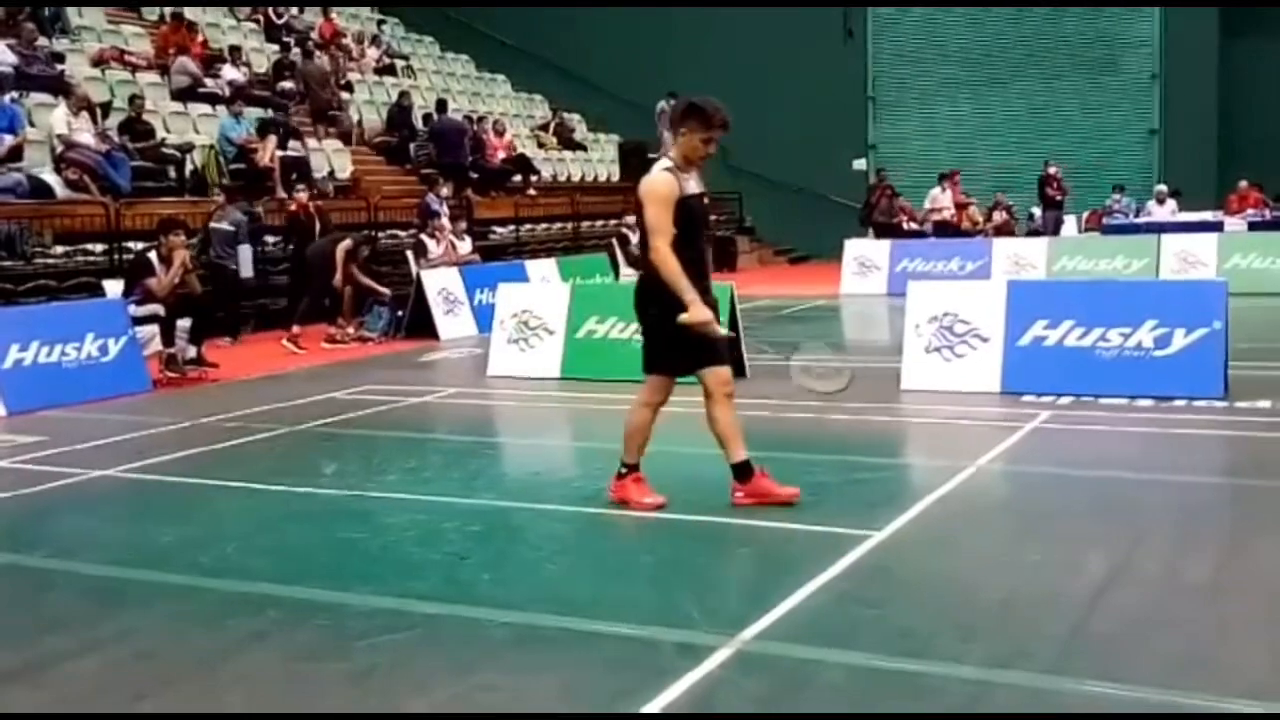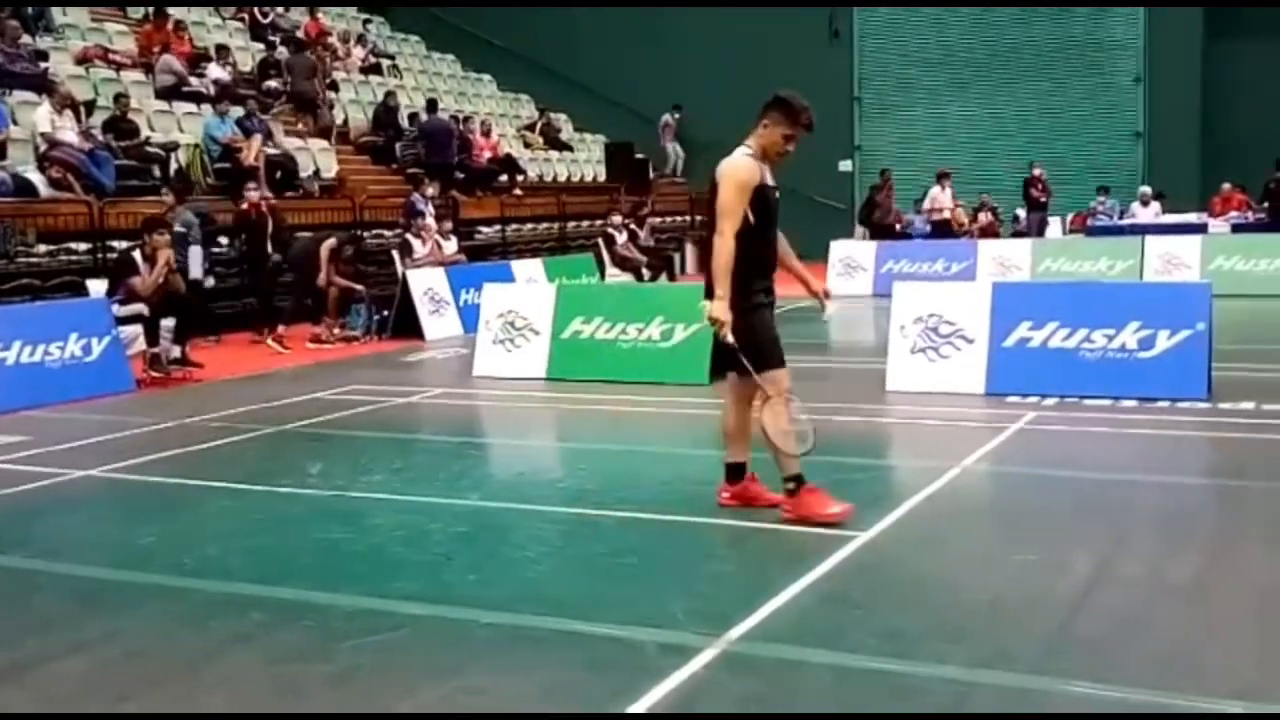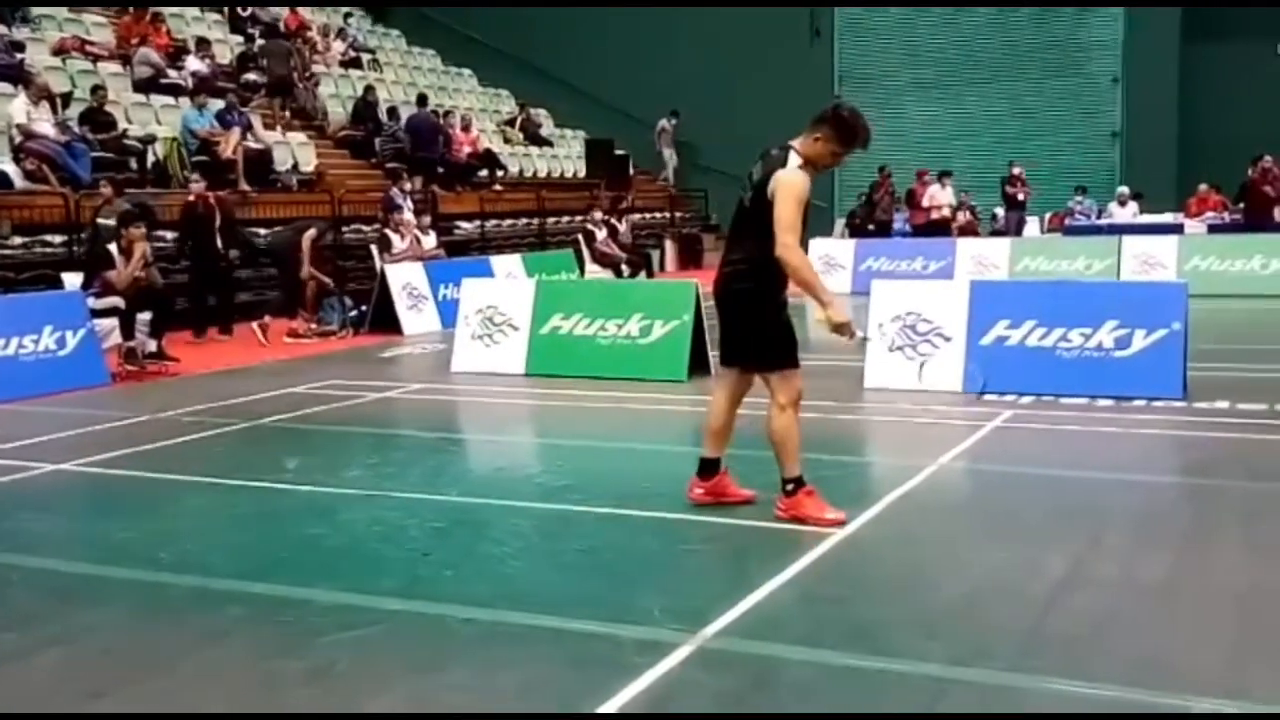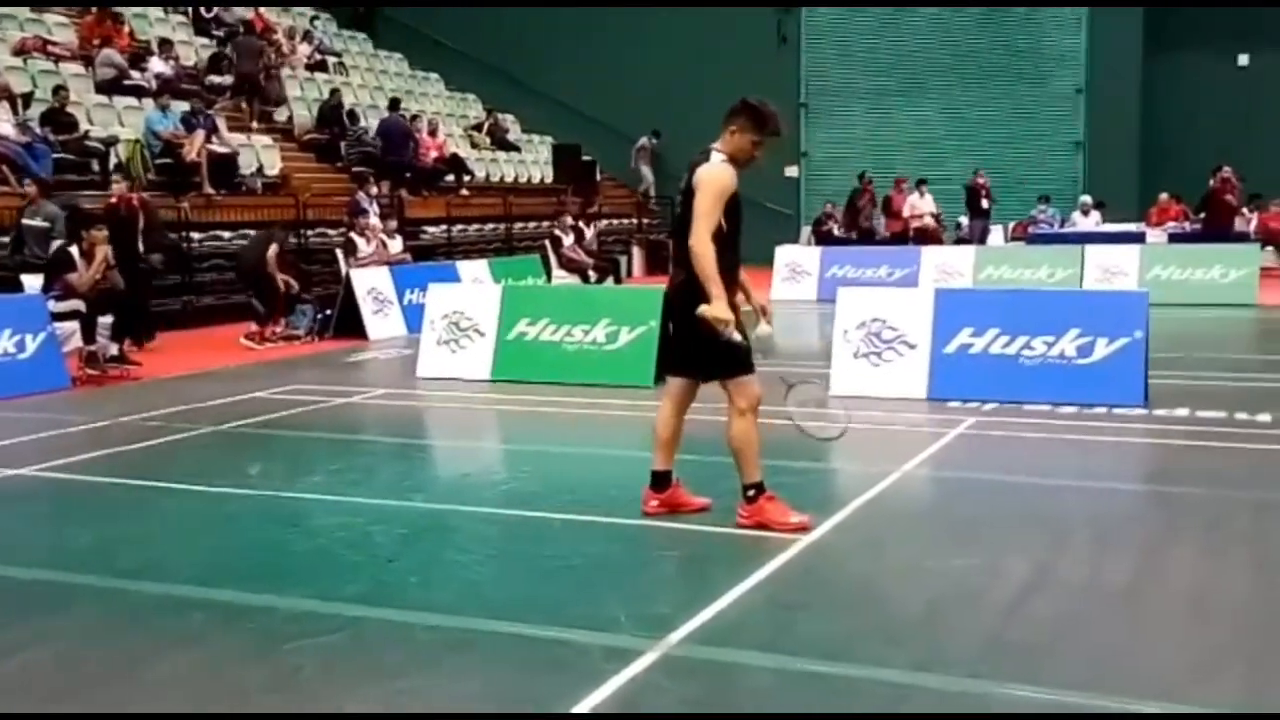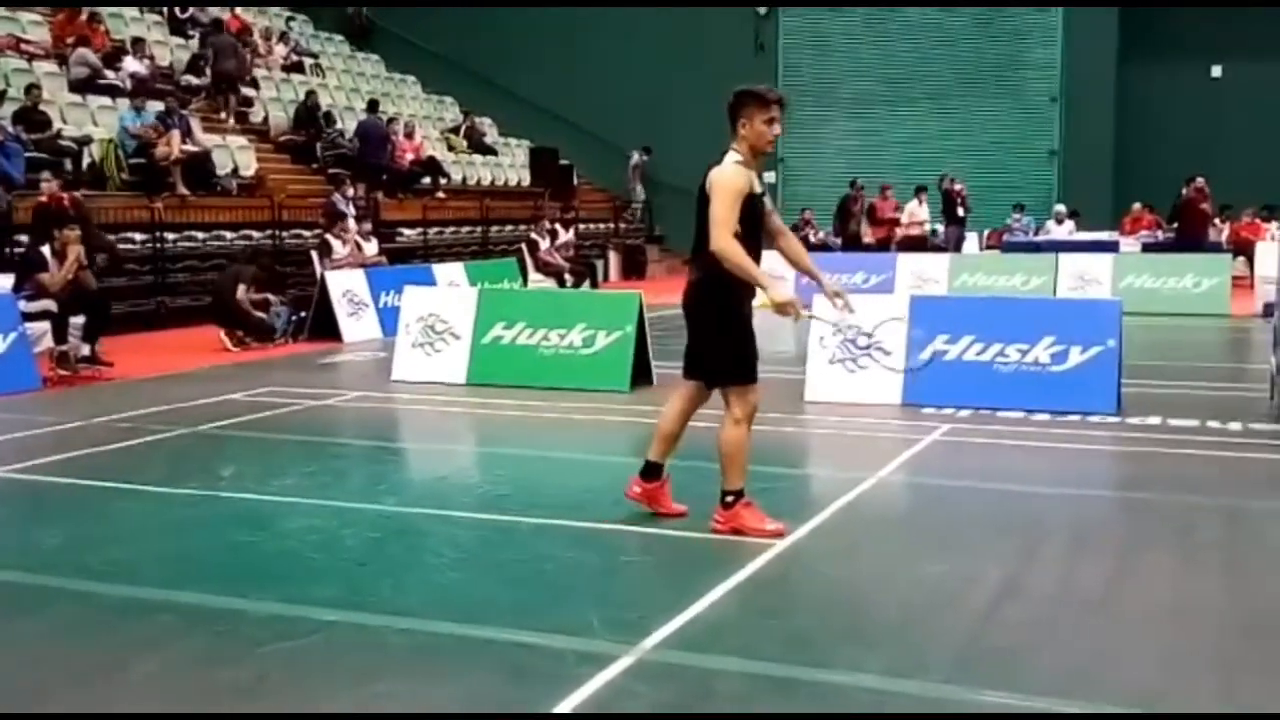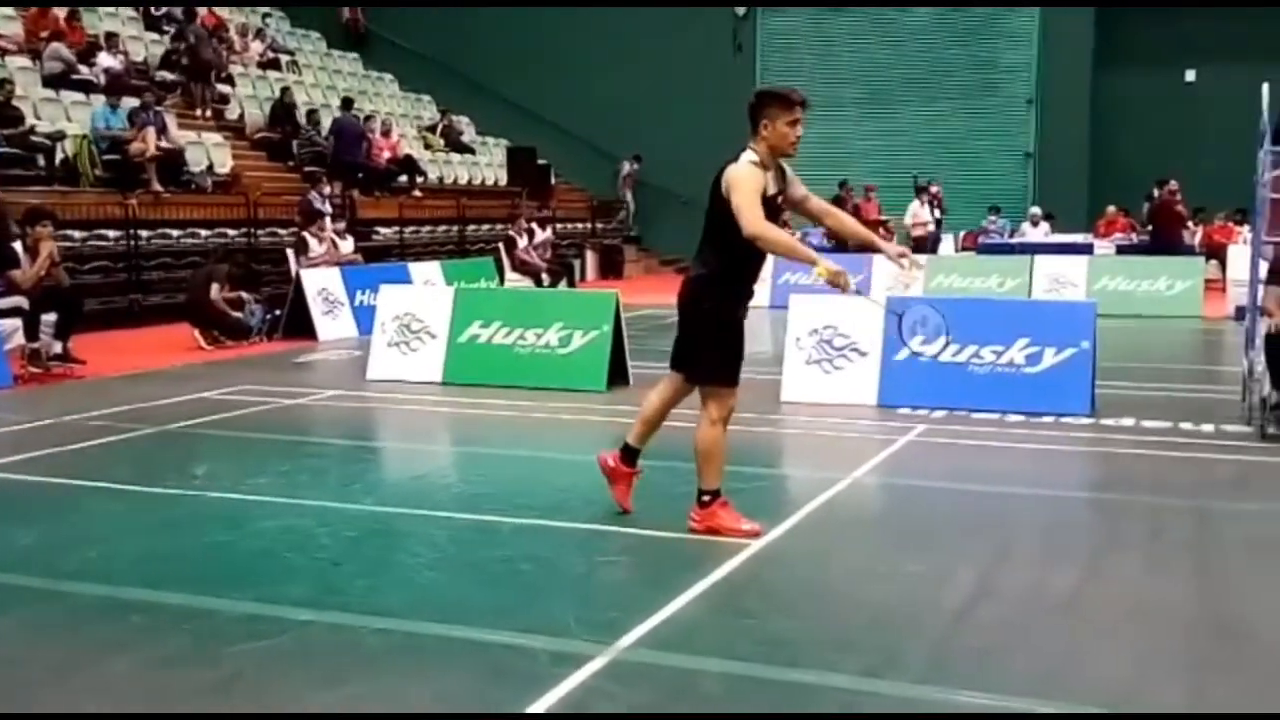
dt=0.5s
person 1, frame 1
left shoulder: (693, 176)
right shoulder: (660, 181)
right elbow: (659, 250)
right wrist: (692, 304)
left hip: (698, 296)
right hip: (666, 302)
left knee: (721, 387)
right knee: (655, 393)
left ankle: (746, 480)
right ankle: (626, 478)
person 1, frame 2
left shoulder: (762, 170)
right shoulder: (740, 167)
right elbow: (724, 237)
left wrist: (806, 278)
right wrist: (721, 298)
left hip: (754, 294)
right hip: (741, 299)
left knee: (741, 387)
right knee: (776, 387)
left ankle: (737, 481)
right ankle: (797, 494)
person 1, frame 3
left shoulder: (774, 158)
right shoulder: (793, 178)
right elbow: (786, 250)
right wrist: (828, 304)
left hip: (736, 283)
right hip: (756, 291)
left knee: (731, 384)
right knee: (787, 392)
left ankle: (708, 477)
right ankle: (794, 494)
person 1, frame 4
left shoulder: (707, 170)
right shoulder: (718, 173)
right elbow: (700, 241)
left wrist: (750, 293)
right wrist: (719, 299)
left hip: (688, 299)
right hip: (703, 303)
left knee: (678, 393)
right knee: (746, 397)
left ankle: (661, 489)
right ankle: (755, 501)
person 1, frame 5
left shoulder: (750, 176)
right shoulder: (730, 175)
left elbow: (780, 235)
right elbow: (721, 243)
left wrist: (822, 281)
right wrist: (769, 286)
left hip: (713, 300)
right hip: (720, 300)
left knee: (691, 392)
right knee: (742, 405)
left ankle: (650, 480)
right ankle: (732, 507)
person 1, frame 6
left shoulder: (780, 175)
right shoulder: (743, 173)
left elbow: (825, 214)
right elbow: (754, 229)
left wrist: (881, 244)
right wrist: (816, 261)
left hip: (717, 298)
right hip: (712, 299)
left knee: (679, 383)
right knee: (719, 404)
left ankle: (623, 460)
right ankle: (709, 507)
